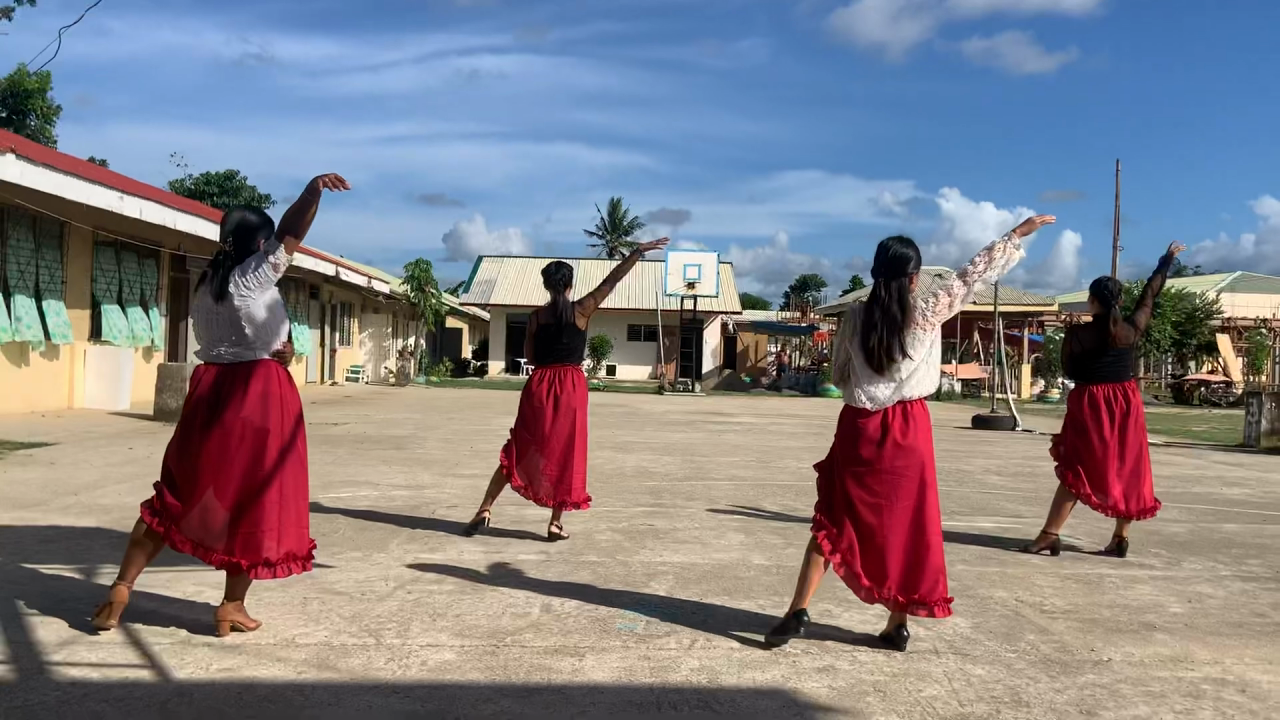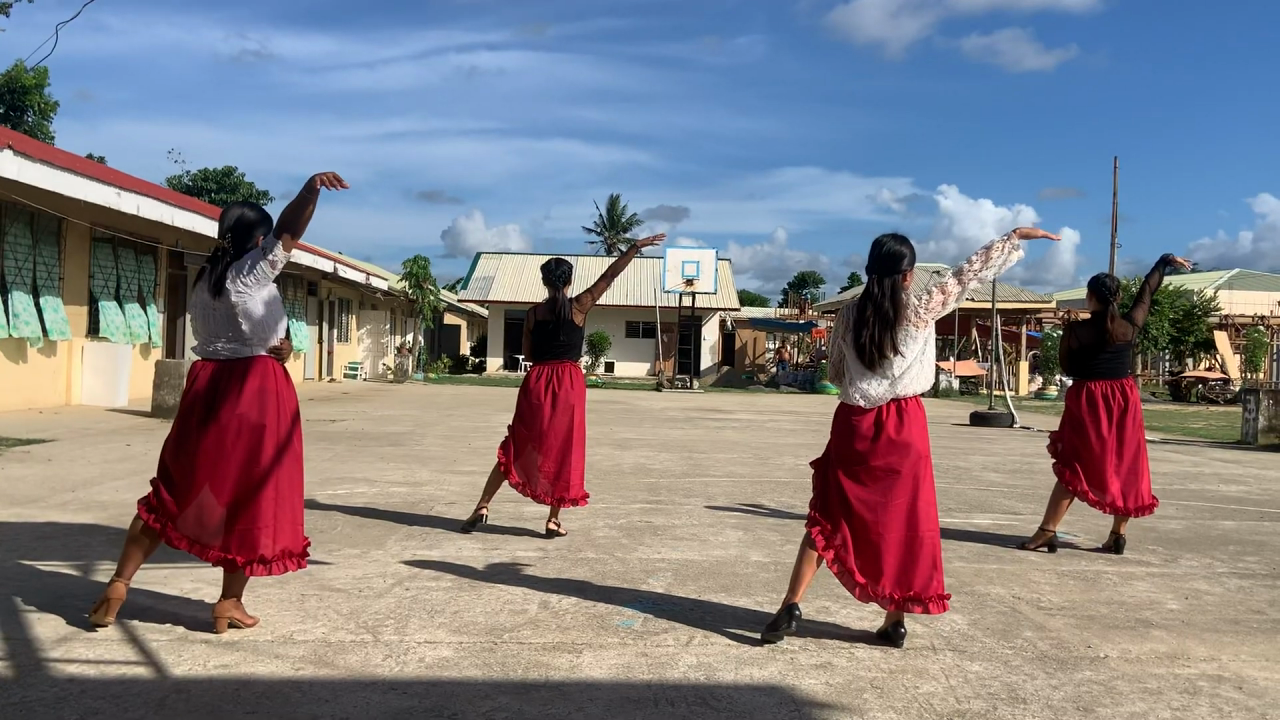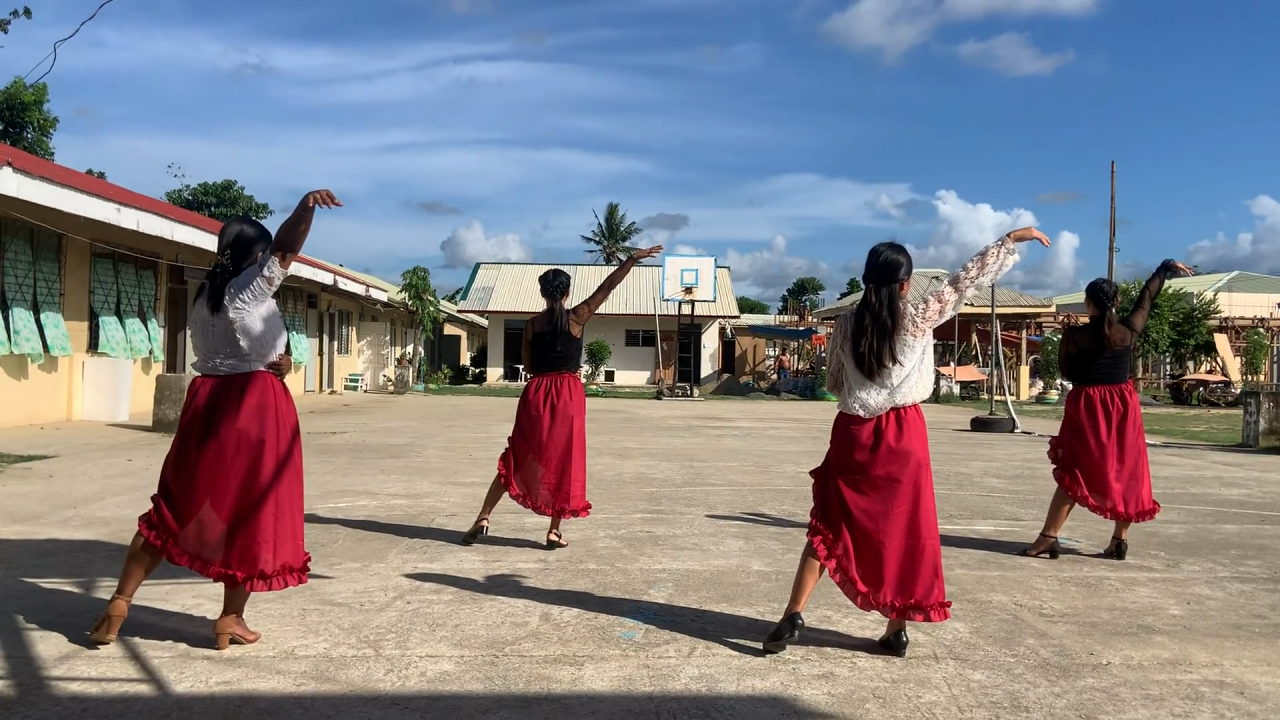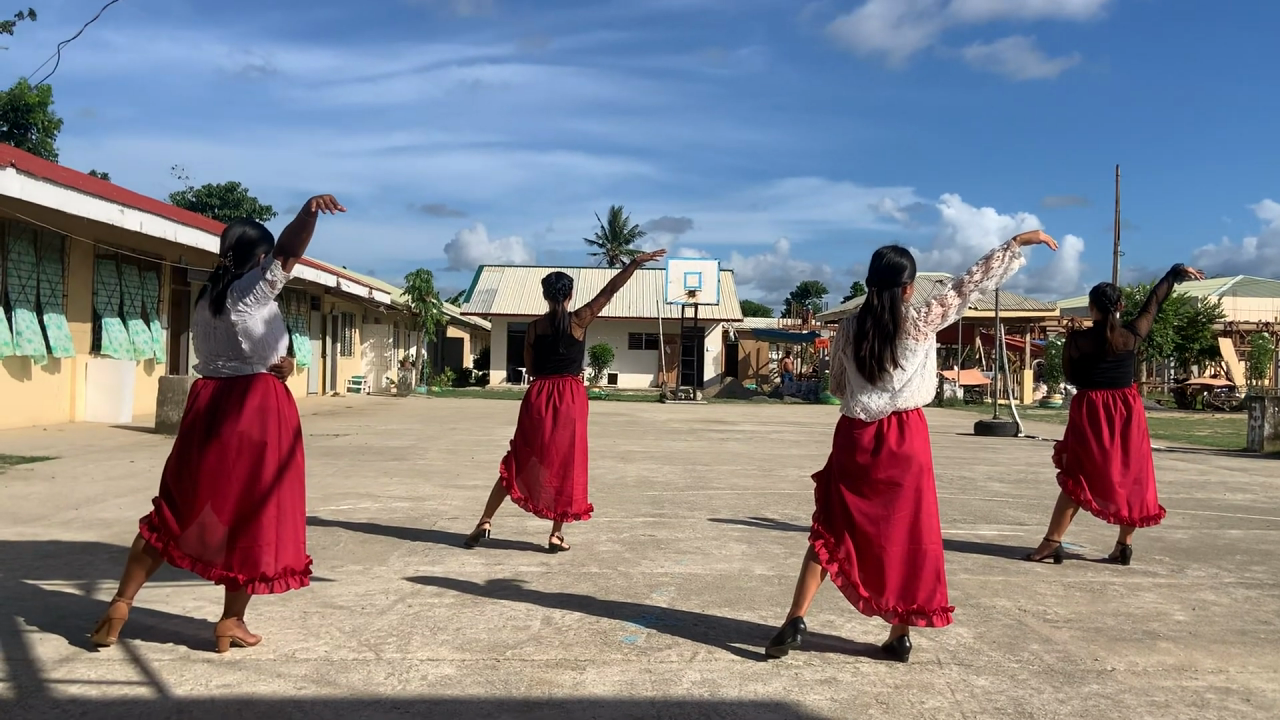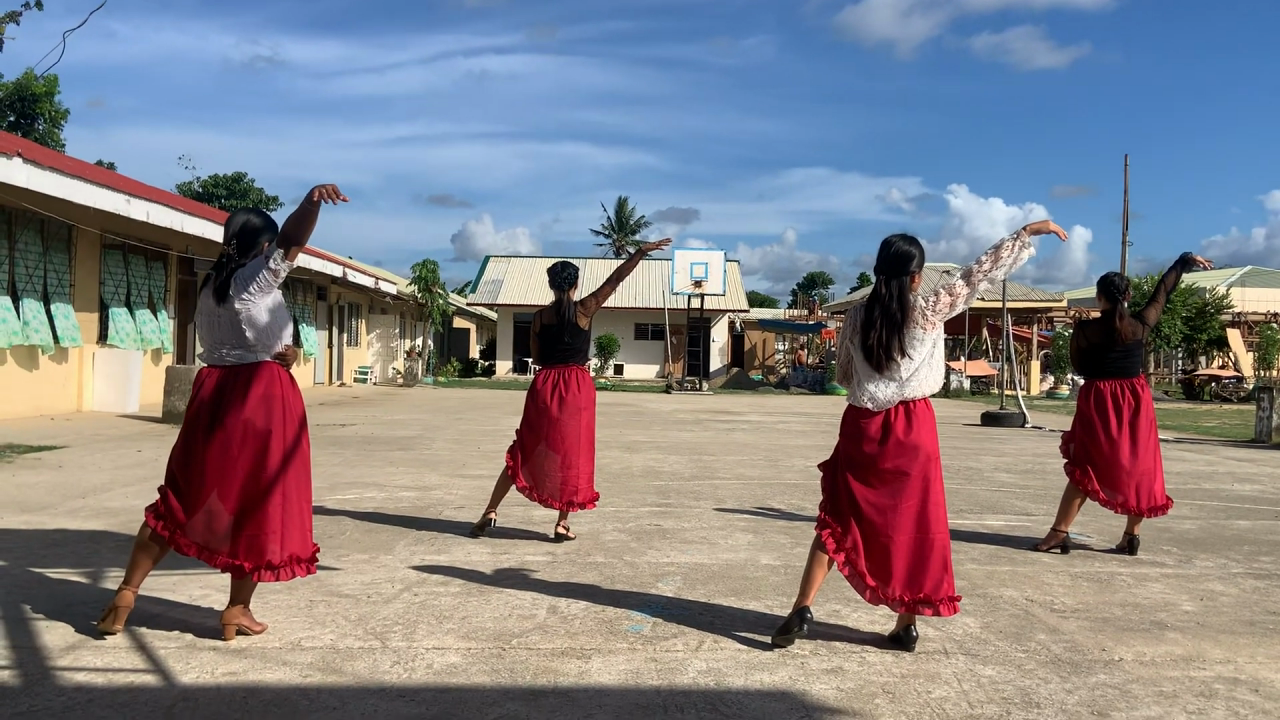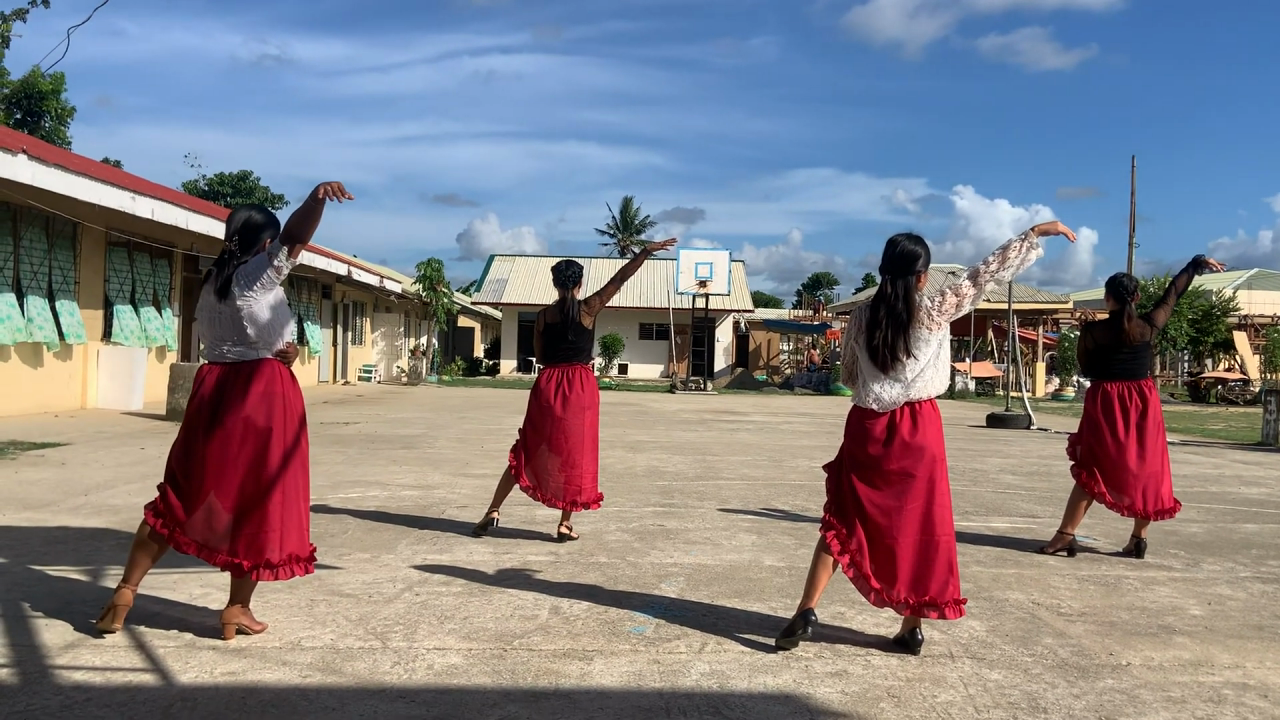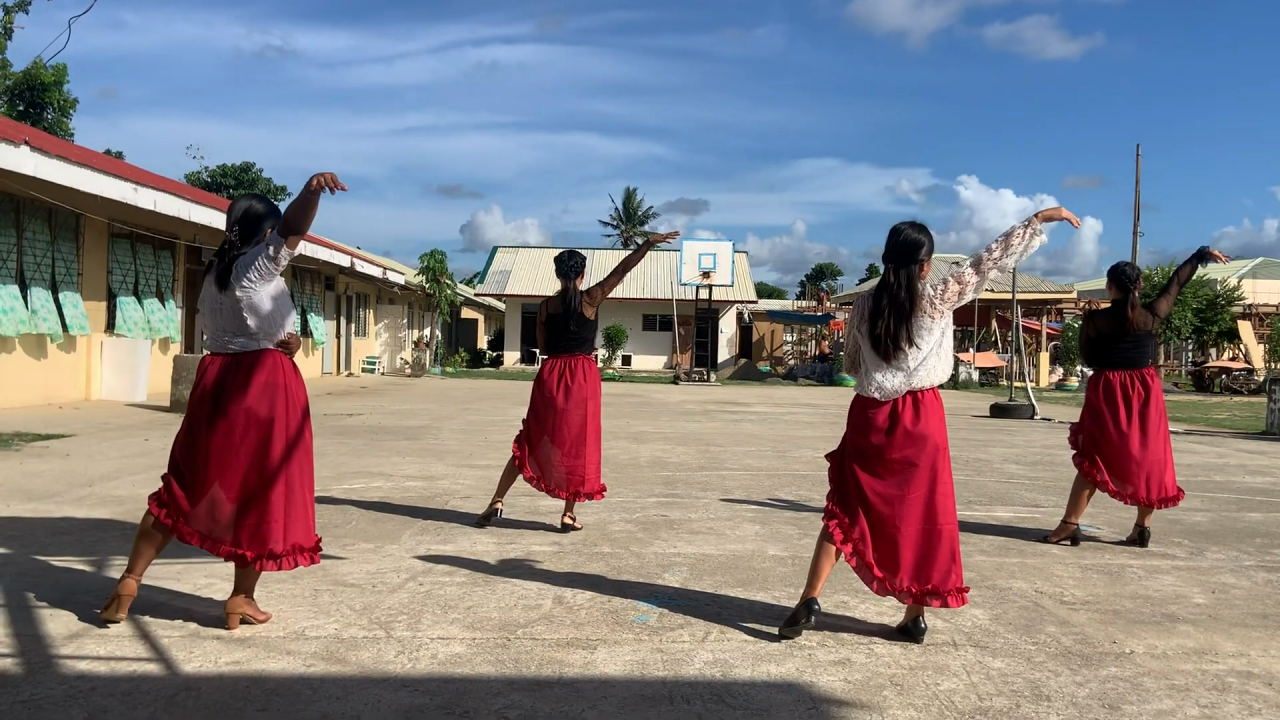
dt=0.5s
person 1, frame 1
left shoulder: (207, 285)
right shoulder: (253, 277)
right elbow: (290, 236)
left wrist: (277, 351)
right wrist: (313, 190)
left hip: (212, 393)
right hip: (257, 397)
left knee: (178, 494)
right knee: (254, 502)
left ankle: (120, 588)
right ankle: (232, 607)
person 1, frame 2
left shoulder: (206, 280)
right shoulder: (250, 273)
right elbow: (289, 233)
left wrist: (275, 347)
right wrist: (310, 189)
left hip: (209, 388)
right hip: (254, 393)
left knee: (176, 491)
right knee: (250, 498)
left ankle: (118, 585)
right ankle: (229, 603)
person 1, frame 3
left shoulder: (206, 296)
right shoulder: (249, 289)
right elbow: (286, 250)
left wrist: (274, 362)
right wrist: (305, 207)
left hip: (209, 404)
right hip: (253, 408)
left knee: (177, 508)
right knee: (251, 514)
left ankle: (120, 601)
right ankle: (231, 619)
person 1, frame 4
left shoulder: (208, 298)
right shoulder: (252, 290)
right elbow: (289, 253)
left wrist: (276, 364)
right wrist: (309, 211)
left hip: (211, 407)
right hip: (255, 411)
left knee: (178, 510)
right knee: (252, 515)
left ankle: (120, 604)
right ankle: (231, 621)
person 1, frame 5
left shoulder: (211, 286)
right shoulder: (256, 278)
right elbow: (292, 242)
left wrist: (280, 353)
right wrist: (312, 200)
left hip: (215, 394)
right hip: (261, 398)
left knee: (184, 497)
right knee: (258, 504)
left ankle: (126, 592)
right ankle: (238, 609)
person 1, frame 6
left shoulder: (212, 282)
right shoulder: (258, 275)
right elbow: (296, 239)
left wrist: (280, 349)
right wrist: (317, 197)
left hip: (215, 392)
right hip: (261, 396)
left knee: (183, 495)
right knee: (256, 502)
left ankle: (125, 591)
right ankle: (237, 609)
person 1, frame 7
left shoulder: (215, 273)
right shoulder: (258, 265)
right elbow: (293, 230)
left wrist: (282, 339)
right wrist: (312, 190)
left hip: (218, 383)
right hip: (264, 388)
left knee: (184, 487)
right knee: (261, 494)
left ankle: (129, 582)
right ankle: (241, 599)
person 2, frame 1
left shoulder: (854, 317)
right shoulder: (926, 312)
left elbow: (839, 377)
right elbow: (975, 272)
right wrist: (1019, 233)
left hip: (860, 426)
right hip: (907, 427)
left knee: (834, 520)
right knee: (906, 524)
left ankle: (797, 612)
right ankle: (897, 624)
person 2, frame 2
left shoulder: (849, 314)
right shoulder: (920, 309)
left elbow: (835, 373)
right elbow: (971, 272)
right wrist: (1017, 236)
left hip: (855, 423)
right hip: (903, 423)
left knee: (829, 517)
right knee: (902, 521)
left ankle: (791, 607)
right ankle: (894, 620)
person 2, frame 3
left shoulder: (847, 323)
right shoulder: (917, 317)
left elbow: (833, 383)
right elbow: (967, 278)
right wrist: (1013, 238)
left hip: (853, 432)
right hip: (902, 433)
left knee: (829, 526)
right knee: (903, 530)
left ankle: (792, 617)
right ankle: (895, 630)
person 2, frame 4
left shoulder: (849, 327)
right shoulder: (919, 321)
left elbow: (836, 386)
right elbow: (972, 283)
right wrist: (1019, 241)
left hip: (856, 436)
right hip: (904, 437)
left knee: (832, 531)
right knee: (905, 535)
left ankle: (795, 622)
right ankle: (899, 635)
person 2, frame 5
left shoulder: (857, 316)
right shoulder: (927, 311)
left elbow: (843, 375)
right elbow: (980, 273)
right wrist: (1028, 231)
left hip: (862, 426)
right hip: (911, 427)
left knee: (838, 520)
right knee: (912, 524)
left ankle: (801, 610)
right ankle: (905, 624)
person 2, frame 6
left shoulder: (862, 315)
right shoulder: (934, 310)
left elbow: (848, 376)
right elbow: (988, 272)
right wrist: (1036, 232)
left hip: (868, 426)
right hip: (917, 427)
left knee: (843, 521)
right knee: (918, 526)
left ankle: (806, 612)
right ankle: (911, 627)
person 2, frame 7
left shoulder: (864, 305)
right shoulder: (937, 298)
left elbow: (850, 364)
right elbow: (992, 259)
right wrist: (1040, 218)
left hip: (870, 415)
right hip: (920, 416)
left knee: (844, 511)
right knee: (921, 515)
left ankle: (809, 601)
right ankle: (914, 615)
person 3, frame 1
left shoulder: (1078, 334)
right shoulder: (1132, 328)
left elbow: (1069, 370)
right elbow: (1150, 295)
right wrist: (1167, 261)
left hip: (1090, 405)
right hip: (1125, 404)
left knee: (1076, 471)
right knee: (1127, 471)
left ankle: (1051, 534)
right ankle: (1120, 537)
person 3, frame 2
left shoulder: (1076, 330)
right shoulder: (1130, 325)
left elbow: (1067, 367)
right elbow: (1147, 291)
right wrist: (1166, 261)
left hip: (1088, 402)
right hip: (1124, 401)
left knee: (1074, 468)
right knee: (1124, 468)
left ankle: (1047, 531)
right ankle: (1118, 535)
person 3, frame 3
left shoulder: (1074, 336)
right shoulder: (1129, 330)
left elbow: (1067, 372)
right elbow: (1146, 297)
right wrist: (1167, 267)
left hip: (1086, 407)
right hip: (1123, 406)
left knee: (1074, 473)
right knee: (1125, 472)
left ankle: (1049, 537)
right ankle: (1119, 540)
person 3, frame 4
left shoulder: (1077, 340)
right shoulder: (1132, 334)
left elbow: (1071, 376)
right elbow: (1153, 303)
right wrist: (1177, 272)
left hip: (1090, 412)
right hip: (1126, 411)
left knee: (1078, 478)
right knee: (1130, 477)
left ankle: (1053, 541)
right ankle: (1124, 545)
person 3, frame 5
left shoulder: (1085, 330)
right shoulder: (1141, 324)
left elbow: (1079, 367)
right elbow: (1162, 292)
right wrist: (1185, 261)
left hip: (1098, 402)
right hip: (1135, 402)
left knee: (1085, 469)
right knee: (1138, 467)
left ankle: (1060, 532)
right ankle: (1132, 535)
person 3, frame 6
left shoulder: (1092, 331)
right shoulder: (1149, 326)
left elbow: (1085, 368)
right elbow: (1172, 294)
right wrist: (1197, 263)
left hip: (1105, 404)
right hip: (1142, 403)
left knee: (1091, 471)
right knee: (1145, 469)
left ankle: (1066, 534)
right ankle: (1139, 538)
person 3, frame 7
left shoulder: (1095, 319)
right shoulder: (1151, 315)
left elbow: (1087, 356)
right elbow: (1174, 285)
right wrist: (1202, 256)
left hip: (1107, 392)
right hip: (1143, 391)
left knee: (1091, 459)
right knee: (1147, 458)
left ankle: (1070, 524)
right ankle: (1142, 527)
person 4, frame 1
left shoulder: (536, 316)
right shoulder: (582, 310)
left elbow: (530, 356)
right elbow: (612, 280)
right wrist: (639, 251)
left hip: (539, 385)
right hip: (571, 387)
left knee: (520, 451)
right knee: (565, 454)
left ankle: (485, 510)
right ankle: (555, 523)
person 4, frame 2
left shoulder: (534, 313)
right shoulder: (579, 306)
left elbow: (528, 353)
right elbow: (610, 276)
right wrist: (636, 247)
left hip: (537, 382)
right hip: (568, 383)
left knee: (517, 448)
right knee: (563, 451)
left ankle: (482, 507)
right ankle: (553, 521)
person 4, frame 3
left shoulder: (532, 324)
right shoulder: (576, 318)
left elbow: (528, 365)
right elbow: (607, 287)
right wrist: (633, 259)
left hip: (536, 393)
right hip: (568, 394)
left knee: (518, 459)
right knee: (564, 462)
left ankle: (483, 518)
right ankle: (554, 532)
person 4, frame 4
left shoulder: (534, 327)
right shoulder: (579, 320)
left elbow: (530, 368)
right elbow: (610, 290)
right wrist: (636, 263)
left hip: (539, 396)
right hip: (570, 397)
left knee: (520, 462)
right knee: (565, 465)
left ankle: (485, 522)
right ankle: (556, 534)
person 4, frame 5
left shoulder: (540, 317)
right shoulder: (584, 310)
left elbow: (536, 358)
right elbow: (615, 279)
right wrist: (641, 252)
left hip: (545, 385)
right hip: (576, 387)
left knee: (525, 451)
right knee: (572, 454)
left ankle: (490, 512)
right ankle: (562, 524)
person 4, frame 6
left shoulder: (543, 315)
right shoulder: (588, 309)
left elbow: (540, 357)
right elbow: (619, 278)
right wrist: (646, 251)
left hip: (548, 385)
right hip: (580, 386)
left knee: (529, 451)
right knee: (575, 454)
left ankle: (493, 511)
right ankle: (565, 524)
person 4, frame 7
left shoulder: (546, 306)
right shoulder: (590, 299)
left elbow: (542, 347)
right elbow: (622, 270)
right wrist: (648, 243)
left hip: (551, 375)
right hip: (582, 376)
left knee: (531, 442)
right knee: (578, 444)
left ankle: (497, 502)
right ankle: (568, 514)
